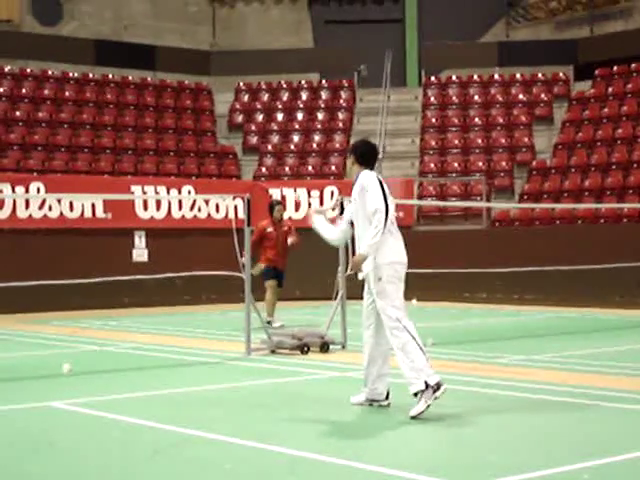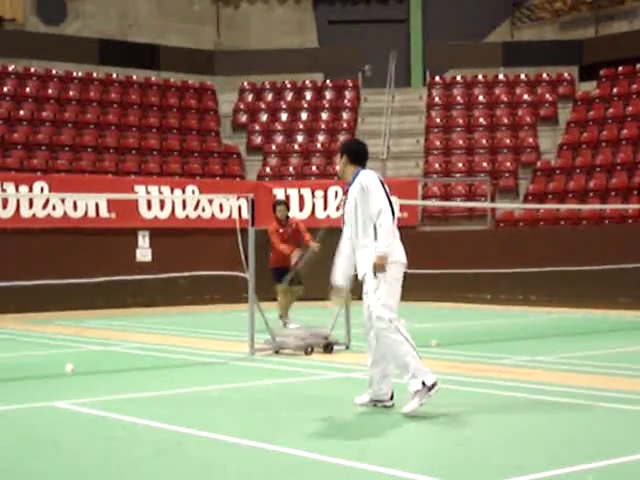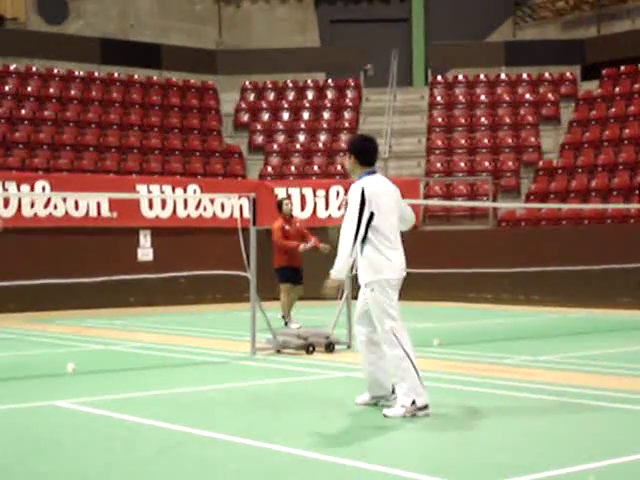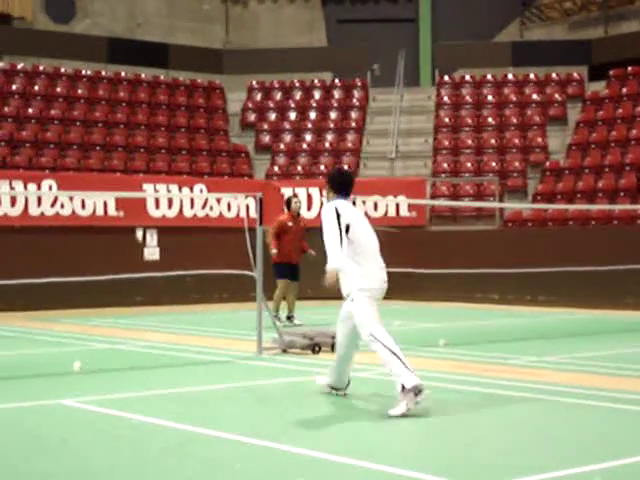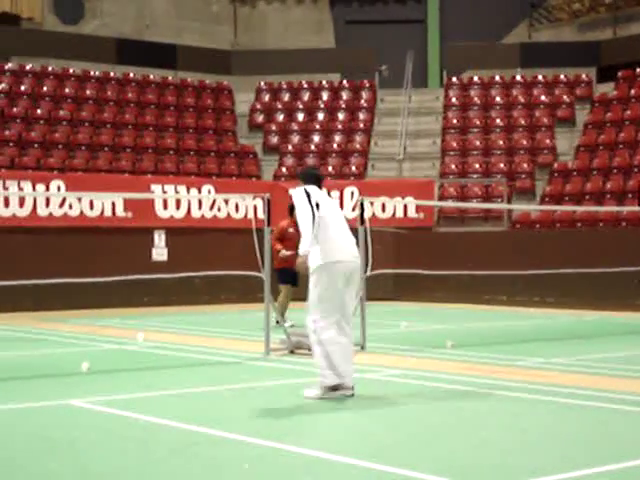
dt=0.5s
person 1, frame 1
left shoulder: (368, 180)
right shoulder: (356, 200)
left elbow: (382, 217)
right elbow: (339, 235)
left wrist: (363, 253)
right wrist: (316, 220)
left hip: (386, 264)
right hip: (376, 267)
left knee: (396, 323)
right knee: (374, 328)
left ankle: (426, 383)
right ankle: (376, 390)
person 1, frame 2
left shoulder: (367, 180)
right shoulder: (353, 196)
left elbow: (386, 214)
right elbow: (349, 242)
left wrist: (381, 253)
right wrist: (340, 282)
left hip: (386, 263)
right hip: (370, 269)
left knee: (384, 321)
right knee: (374, 328)
left ankle: (422, 381)
right ankle: (381, 392)
person 1, frame 3
left shoulder: (361, 189)
right shoulder: (387, 185)
left elbow: (352, 235)
right elbow: (408, 218)
left wrist: (337, 275)
right wrist: (391, 223)
left hip: (379, 271)
right hip: (378, 271)
left knee: (390, 332)
right knee: (364, 324)
left ankle: (416, 399)
right ankle: (380, 389)
person 1, frame 4
left shoulder: (331, 208)
right shoulder: (354, 211)
left elbow: (334, 238)
left wrist: (332, 267)
left hip: (361, 282)
right hip: (373, 279)
left knee: (372, 333)
right knee: (346, 328)
left ankle: (410, 385)
right ankle: (337, 380)
person 1, frame 5
left shoulder: (301, 192)
right shoulder: (328, 200)
left elbow: (307, 218)
left wrist: (304, 250)
left hip: (330, 260)
right hip: (352, 259)
left knee: (319, 321)
right knee: (342, 323)
left ankle: (334, 380)
right ankle: (344, 381)
person 2, frame 1
left shoulder: (287, 225)
right shoulder: (264, 225)
left elbow: (295, 239)
right elbow: (254, 241)
left wrist: (292, 241)
left hip: (280, 264)
right hip: (267, 263)
left knee: (276, 290)
right knee: (271, 287)
left ankle: (270, 318)
right ankle: (271, 318)
person 2, frame 2
left shoulder: (295, 223)
right shoulder: (274, 228)
left elbow: (304, 233)
right elbow: (278, 245)
left wrist: (311, 243)
right wrist: (291, 251)
left hip: (294, 264)
right hip: (279, 264)
left knee: (297, 290)
right knee: (282, 291)
left ankle: (283, 314)
right ankle: (286, 320)
person 2, frame 3
left shoulder: (296, 222)
right shoulder: (278, 225)
left elbow: (306, 235)
right elbow: (280, 242)
left wrist: (318, 245)
right wrist: (298, 246)
left hip: (295, 263)
right hip: (283, 263)
left knee: (297, 290)
right knee: (286, 290)
left ankle: (286, 313)
right ankle: (288, 320)
person 2, frame 4
left shoulder: (301, 221)
right shoulder: (282, 219)
right elbow: (272, 234)
left wrist: (307, 250)
right wrist: (273, 248)
left hip: (294, 260)
right hip: (281, 259)
left knee: (294, 287)
right knee: (282, 286)
left ankle: (290, 315)
right ankle: (275, 314)
person 2, frame 5
right shoulder: (284, 226)
right elbow: (274, 240)
right wrist: (280, 251)
left hip: (294, 266)
right hip: (283, 264)
left knee: (291, 291)
right knee: (285, 291)
left ankle: (282, 316)
right ankle: (278, 318)
